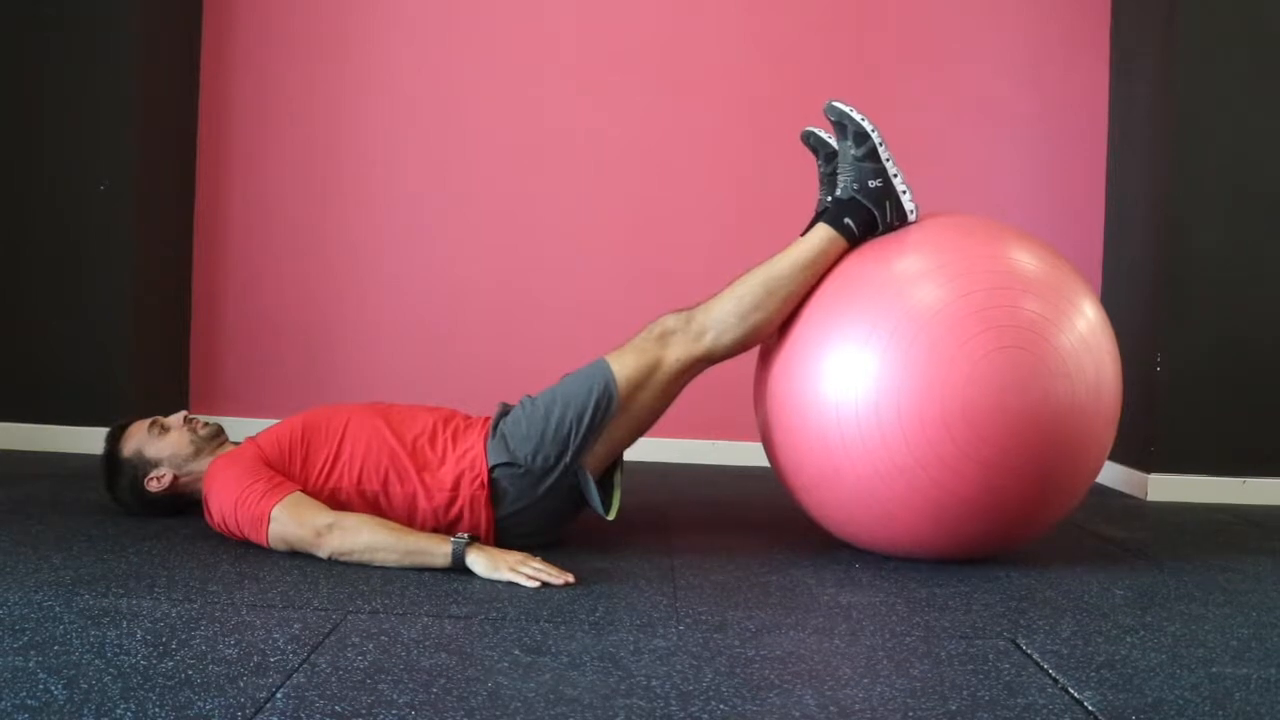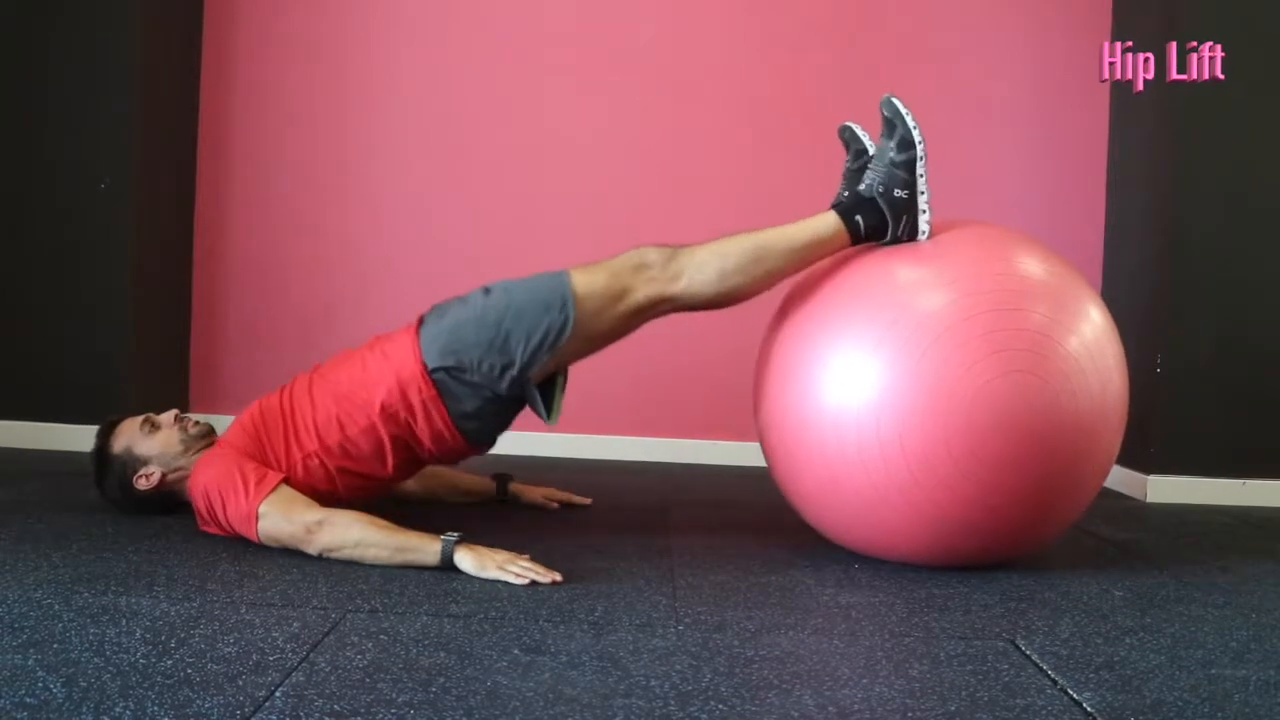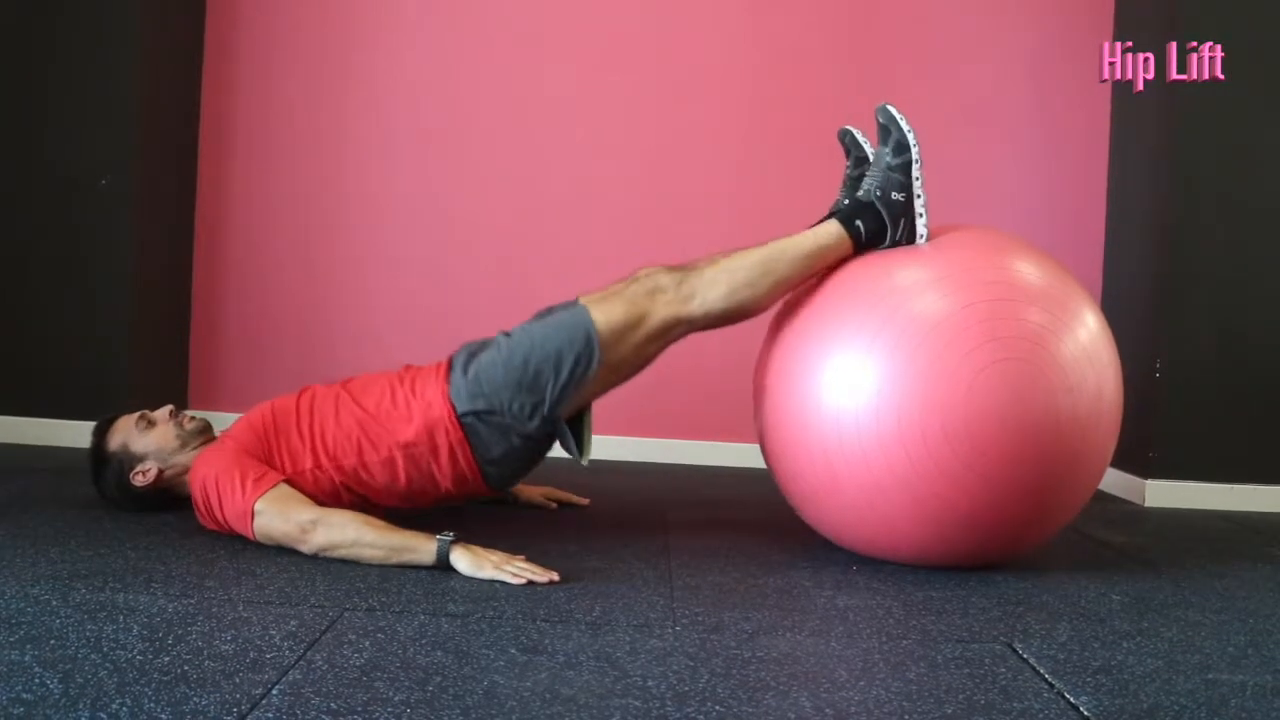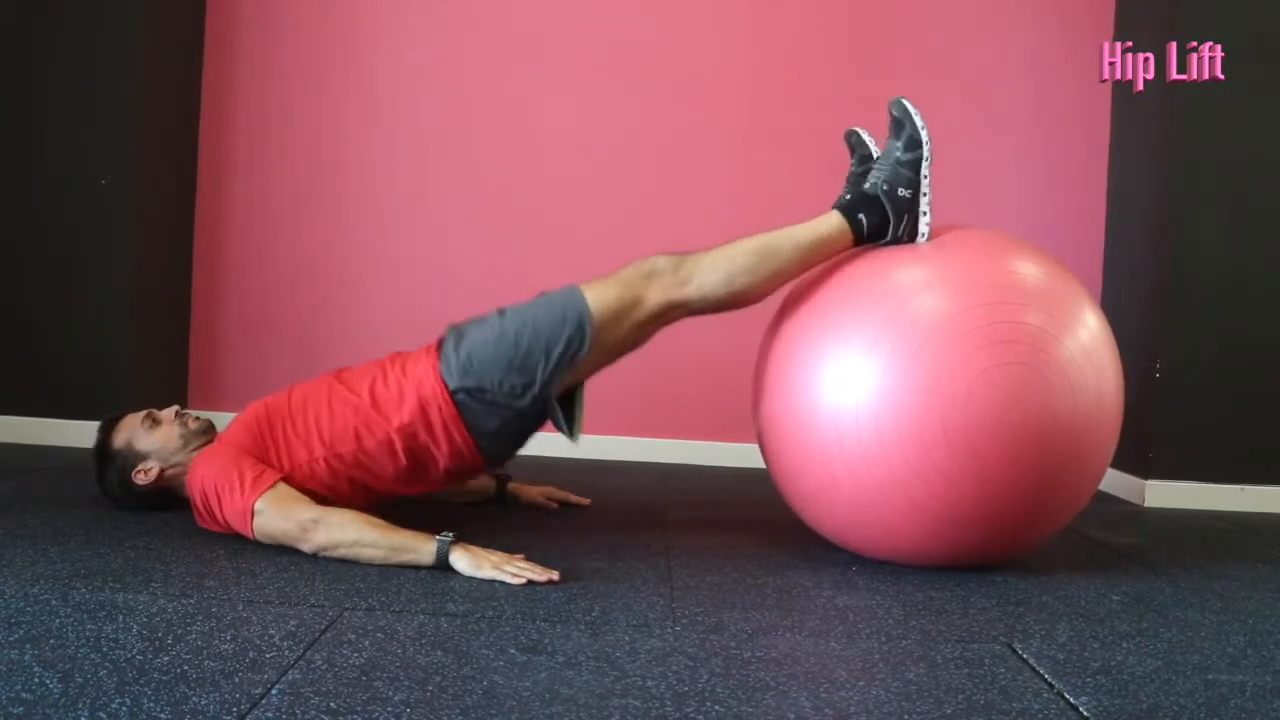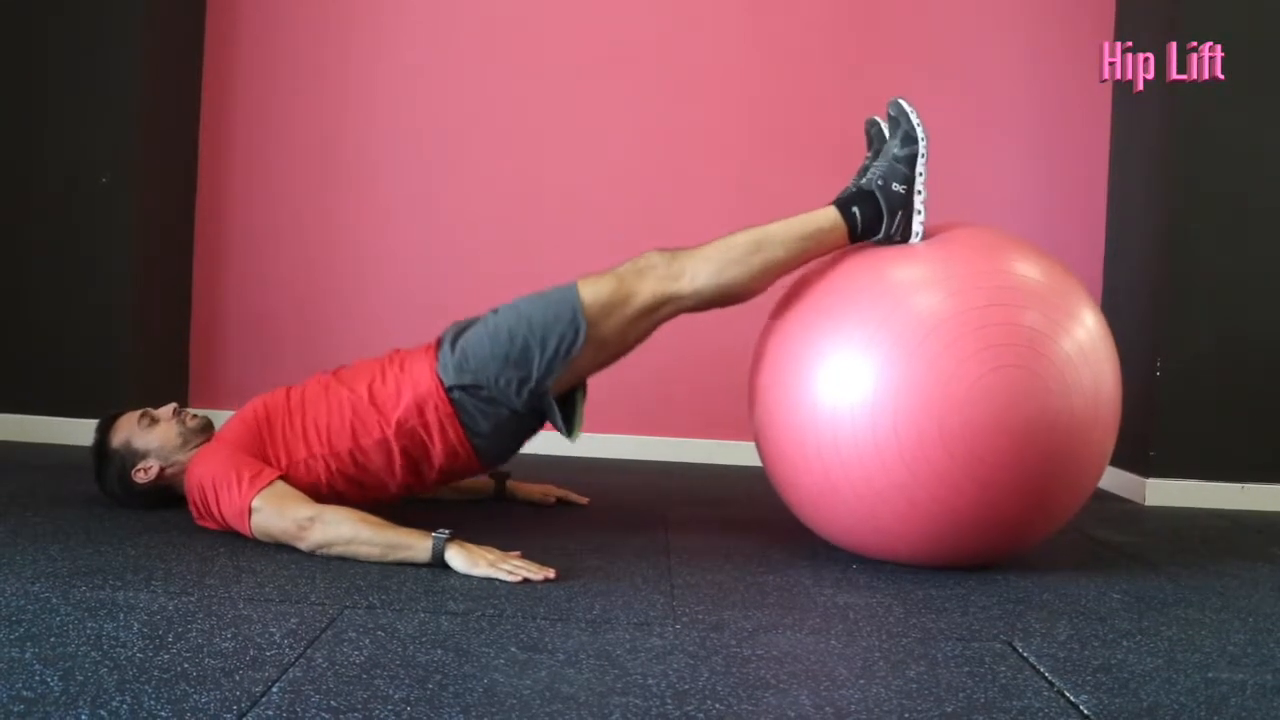
dt=1s
person 1, frame 1
left shoulder: (257, 465)
right shoulder: (233, 488)
right elbow: (329, 535)
right wrist: (470, 550)
left hip: (492, 453)
right hip: (498, 479)
left knee: (676, 338)
right knee: (677, 341)
left ankle: (835, 222)
right ankle: (854, 216)
person 1, frame 2
left shoulder: (235, 465)
right shoulder: (217, 485)
right elbow: (315, 532)
right wrist: (454, 552)
left hip: (444, 374)
right hip: (445, 373)
left knee: (648, 277)
right knee: (650, 274)
left ankle: (852, 217)
right ankle: (864, 217)
person 1, frame 3
left shoulder: (234, 462)
right shoulder: (217, 479)
right elbow: (310, 530)
left wrist: (504, 485)
right wrist: (450, 551)
left hip: (460, 418)
right hip: (466, 414)
left knee: (659, 295)
right knee: (667, 298)
left ankle: (849, 226)
right ankle: (867, 224)
person 1, frame 4
left shoulder: (234, 462)
right shoulder: (216, 480)
right elbow: (312, 531)
right wrist: (449, 551)
left hip: (449, 396)
right hip: (457, 397)
left knee: (657, 282)
right knee: (660, 282)
left ankle: (852, 219)
right ankle: (869, 217)
person 1, frame 5
left shoulder: (231, 462)
right shoulder: (213, 479)
right elbow: (308, 527)
right wrist: (446, 549)
left hip: (448, 398)
right hip: (457, 395)
left knee: (654, 278)
right knee: (657, 280)
left ankle: (856, 215)
right ankle: (866, 213)
